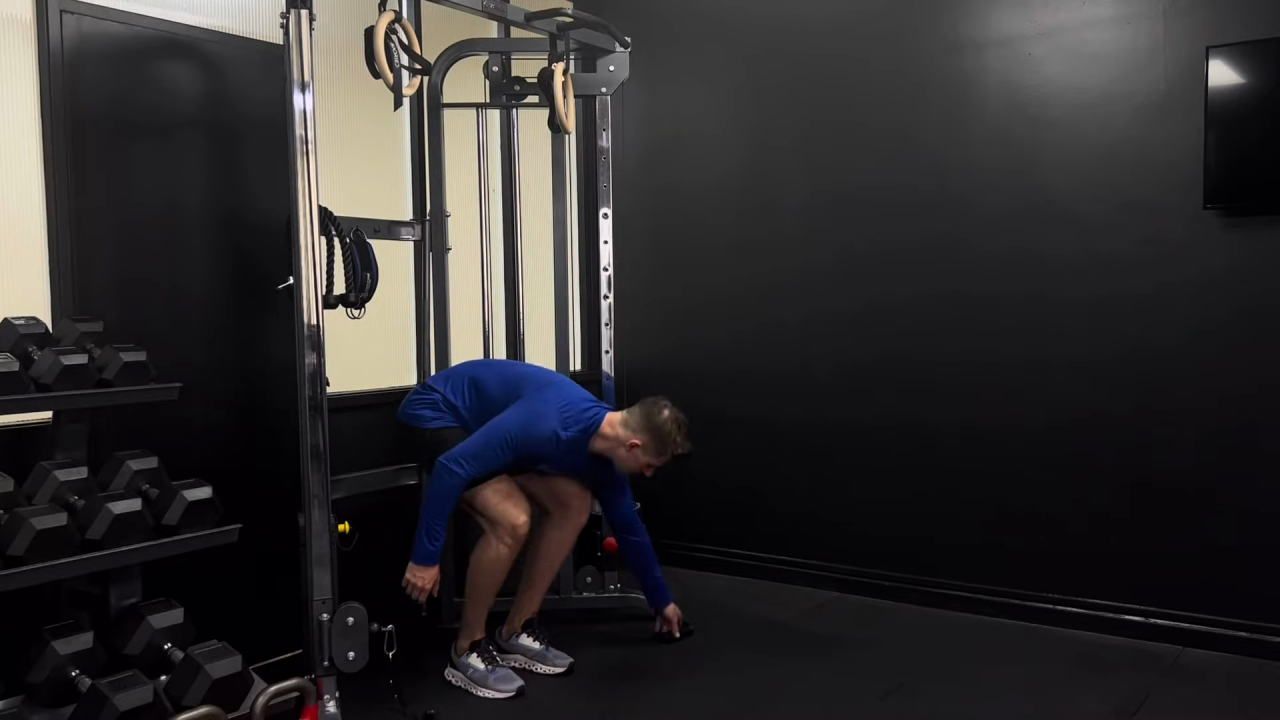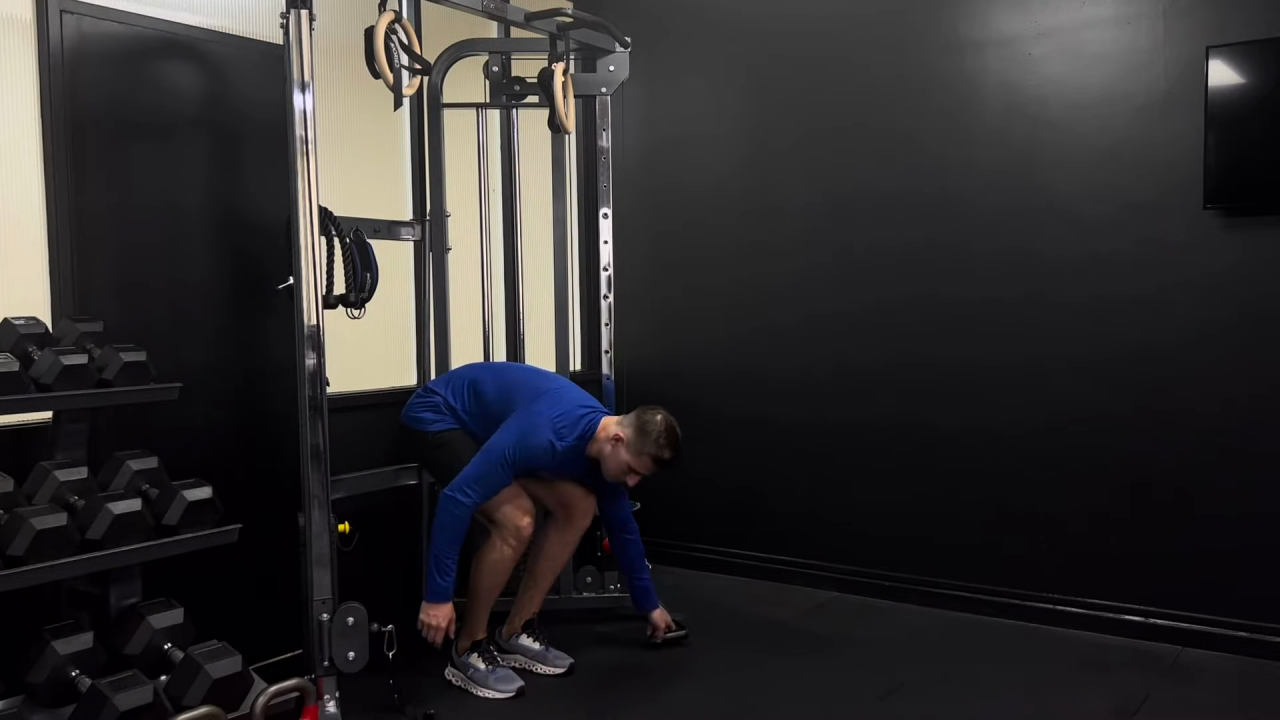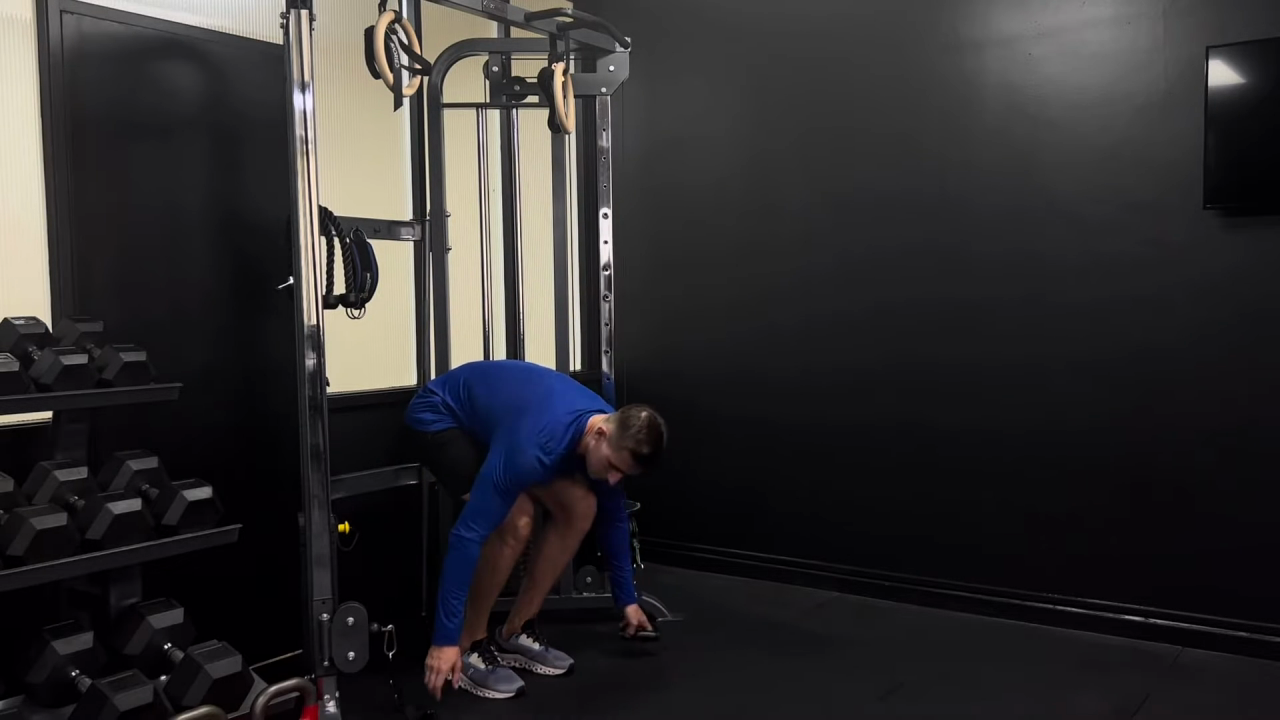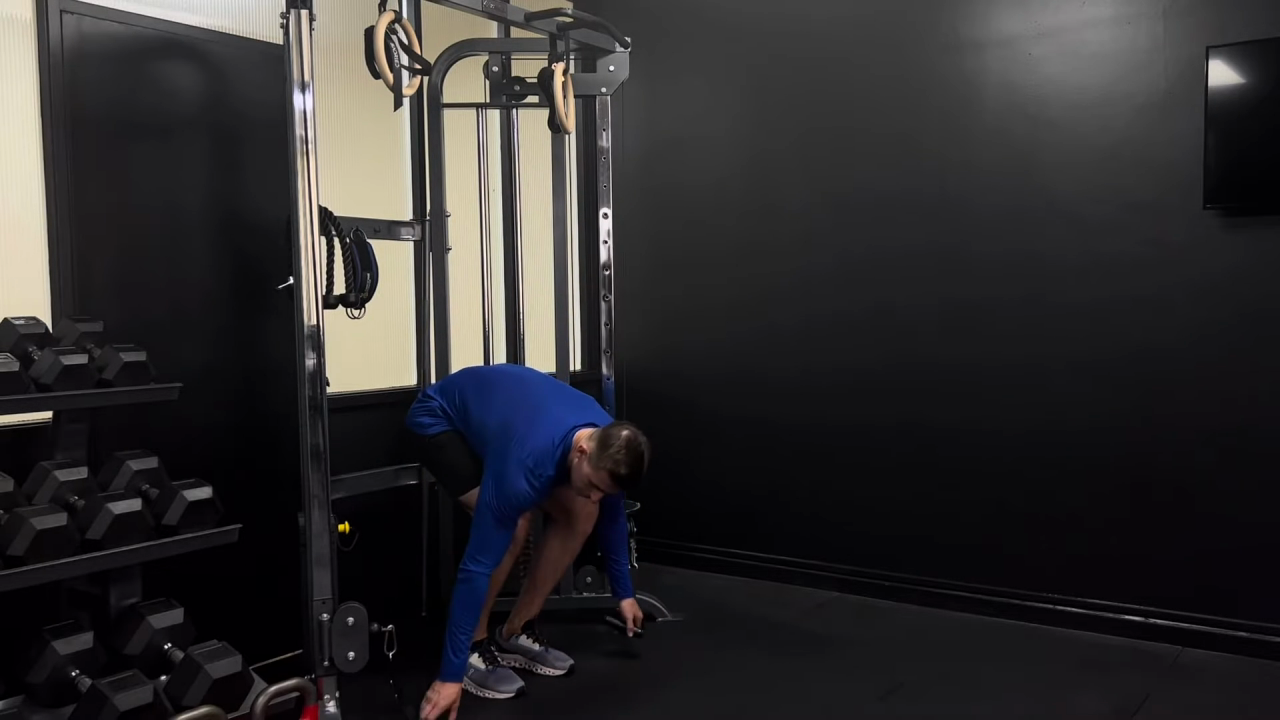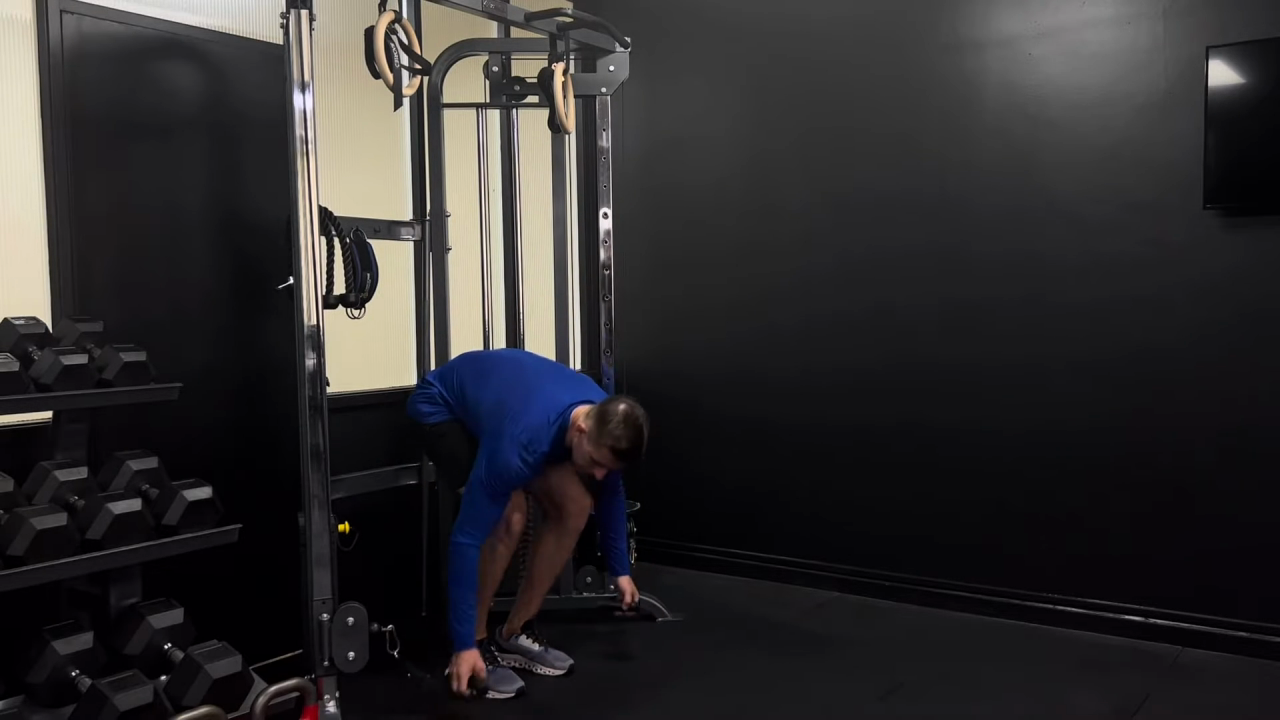
dt=0.2s
person 1, frame 1
left shoulder: (602, 451)
right shoulder: (549, 425)
left elbow: (628, 527)
right elbow: (451, 466)
left wrist: (661, 599)
right wrist: (426, 557)
left hip: (488, 422)
right hip: (436, 414)
left knee: (574, 504)
right knee: (513, 520)
left ankle: (516, 632)
right ankle: (468, 649)
person 1, frame 2
left shoulder: (605, 451)
right shoulder: (544, 435)
left elbow: (623, 528)
right elbow: (457, 497)
left wrist: (650, 604)
right wrist: (437, 596)
left hip: (490, 423)
right hip: (438, 417)
left knee: (578, 506)
right knee: (517, 522)
left ankle: (515, 633)
right ankle: (468, 650)
person 1, frame 3
left shoulder: (611, 440)
right shoulder: (533, 447)
left elbow: (611, 518)
right elbow: (468, 534)
left wrist: (627, 598)
right wrist: (443, 640)
left hip: (490, 412)
right hip: (439, 418)
left knee: (580, 507)
right knee: (516, 522)
left ankle: (515, 632)
right ankle: (468, 647)
person 1, frame 4
left shoulder: (609, 445)
right shoulder: (522, 470)
left elbow: (611, 516)
right elbow: (477, 566)
left wrist: (624, 593)
right wrist: (449, 675)
left hip: (497, 404)
right hip: (439, 420)
left knee: (581, 513)
right knee: (513, 525)
left ankle: (515, 633)
right ankle: (472, 648)
person 1, frame 5
left shoulder: (607, 423)
right shoulder: (518, 446)
left elbow: (609, 496)
right elbow: (467, 539)
left wrist: (620, 569)
right wrist: (463, 646)
right hip: (442, 408)
left knee: (574, 506)
right knee: (510, 517)
left ankle: (515, 633)
right ankle: (475, 642)
